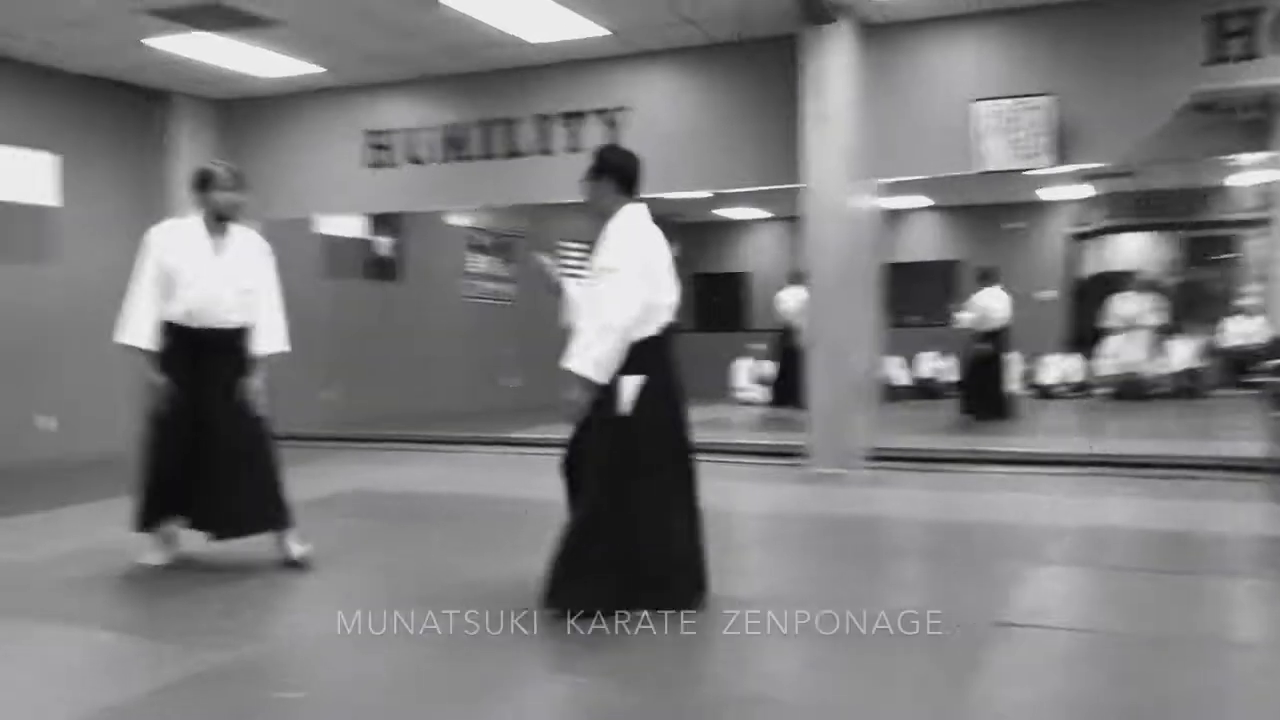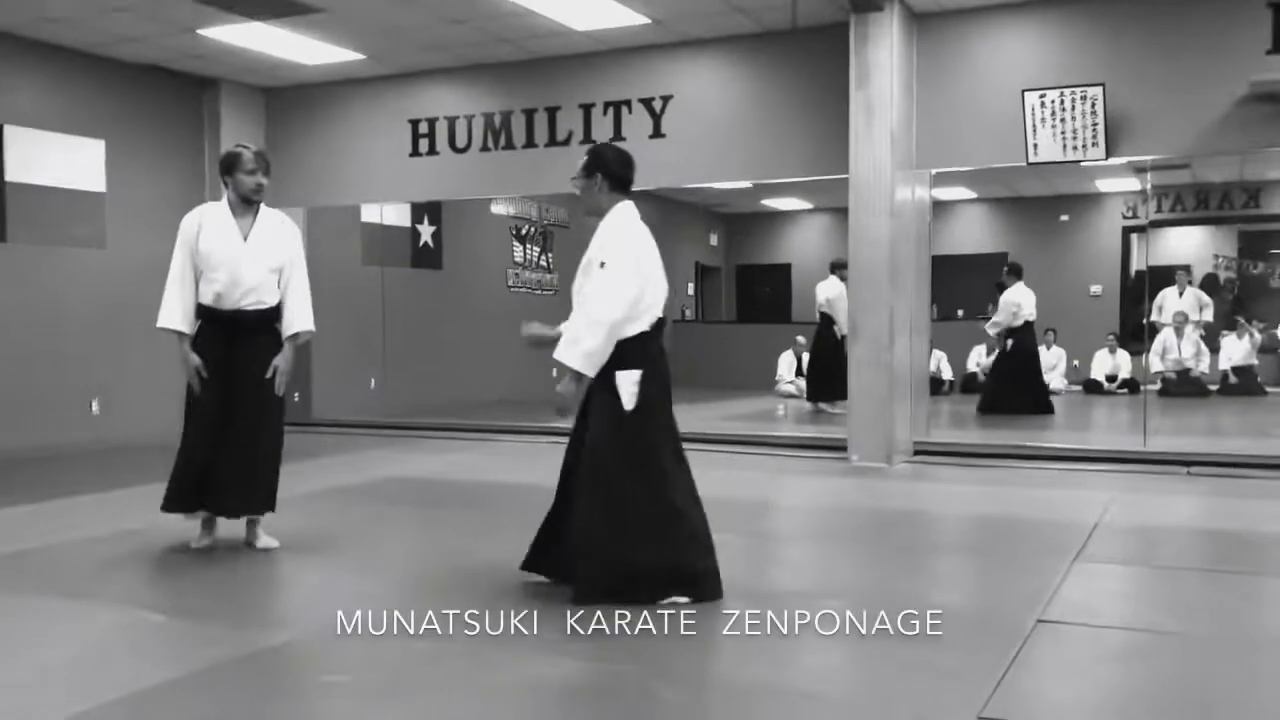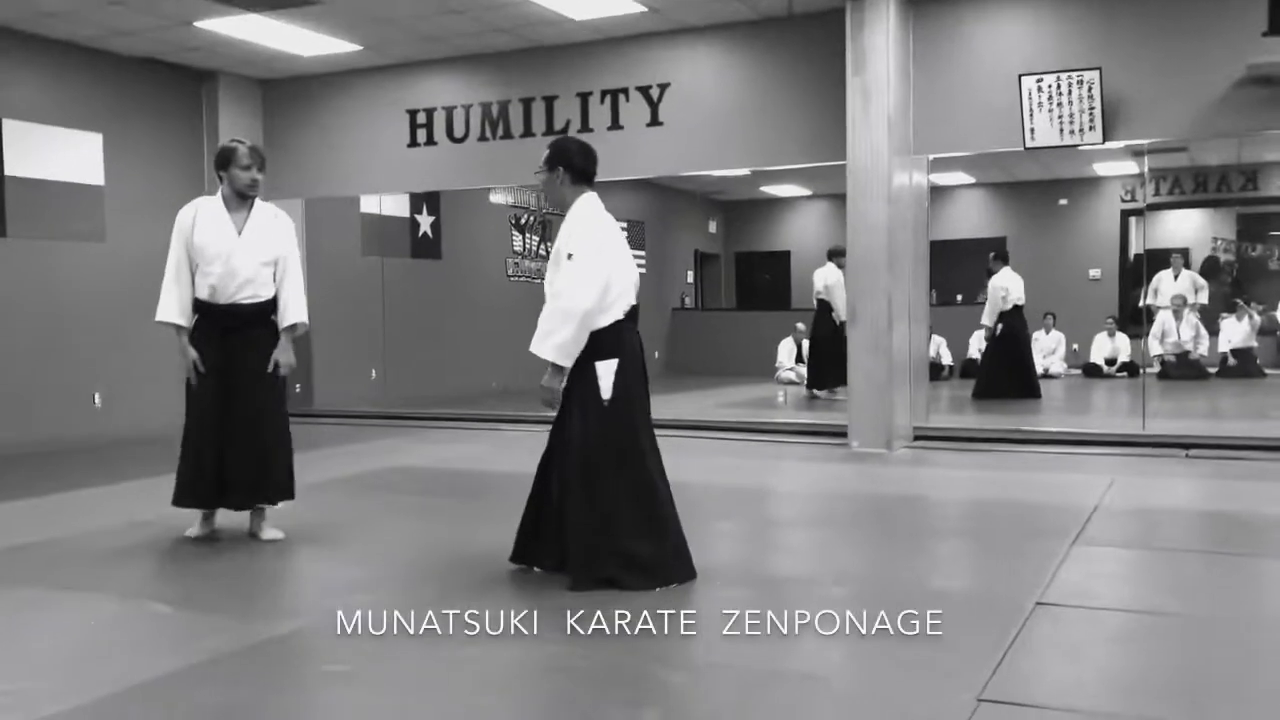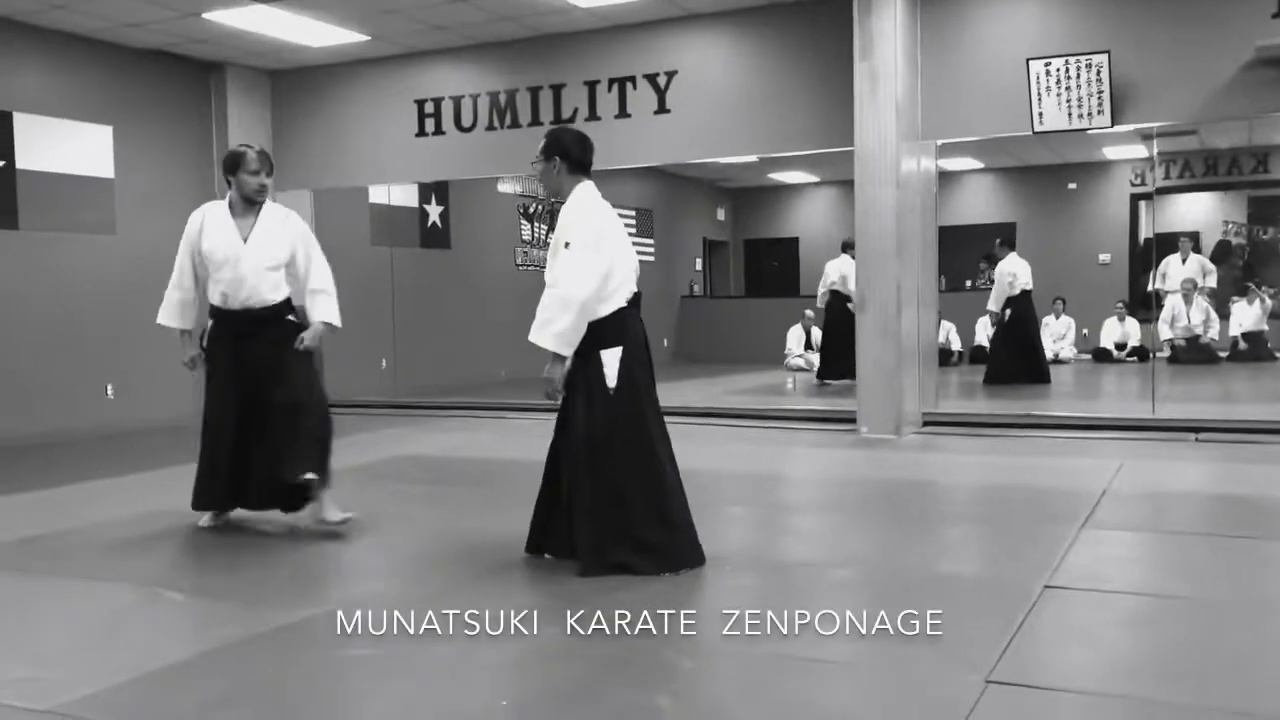
dt=0.3s
person 1, frame 1
left shoulder: (626, 235)
right shoulder: (636, 232)
left elbow: (619, 315)
left wrist: (585, 380)
left hip: (634, 373)
right hip: (638, 371)
left knee: (632, 481)
right knee: (603, 475)
left ankle: (655, 589)
person 1, frame 2
left shoulder: (618, 233)
right shoulder: (624, 230)
left elbow: (607, 311)
left wrist: (574, 372)
right wrist: (556, 333)
left hip: (630, 369)
right hip: (624, 368)
left knee: (645, 474)
right knee: (592, 469)
left ankle: (682, 579)
right ankle: (567, 563)
person 1, frame 3
left shoulder: (583, 224)
right shoulder: (591, 220)
left elbow: (575, 302)
left wrist: (556, 367)
right wrist: (564, 364)
left hip: (604, 356)
right hip: (602, 353)
left knee: (619, 462)
right knee: (575, 458)
left ankle: (657, 564)
right ankle: (562, 552)
person 1, frame 4
left shoulder: (580, 212)
right shoulder: (590, 209)
left elbow: (573, 291)
left wrist: (556, 355)
right wrist: (570, 354)
left hip: (609, 343)
right hip: (605, 341)
left knee: (626, 451)
right knee: (583, 446)
left ankle: (668, 550)
right ankle: (576, 539)
person 2, frame 1
left shoulder: (253, 246)
right shoulder: (167, 236)
left elbow: (264, 306)
right elbow: (147, 298)
left wrist: (258, 367)
right wrist: (150, 363)
left hip: (229, 354)
right hip: (180, 352)
left knee: (248, 444)
right knee: (170, 447)
left ankle: (282, 535)
right ankle: (165, 536)
person 2, frame 2
left shoulder: (283, 227)
right shoulder: (198, 221)
left elbow: (294, 287)
right elbow: (182, 284)
left wrist: (288, 349)
right wrist: (186, 347)
left hip: (262, 337)
right hip: (213, 335)
left knee: (261, 430)
right knee: (206, 429)
left ankle: (254, 523)
right ankle: (207, 520)
person 2, frame 3
left shoulder: (277, 220)
right shoulder: (193, 215)
left elbow: (290, 281)
right elbow: (178, 279)
left wrist: (288, 339)
right wrist: (185, 340)
left hip: (260, 329)
right hip: (210, 330)
left knee: (265, 422)
right knee: (206, 423)
left ankle: (258, 515)
right ankle: (207, 512)
person 2, frame 4
left shoulder: (288, 222)
right shoulder: (203, 220)
left elbow: (316, 278)
right elbow: (184, 282)
left wrist: (319, 325)
right wrist: (187, 340)
left hip: (278, 330)
right hip: (227, 334)
left knee: (306, 406)
right knee: (224, 422)
left ankle: (318, 499)
right ankle: (221, 504)
